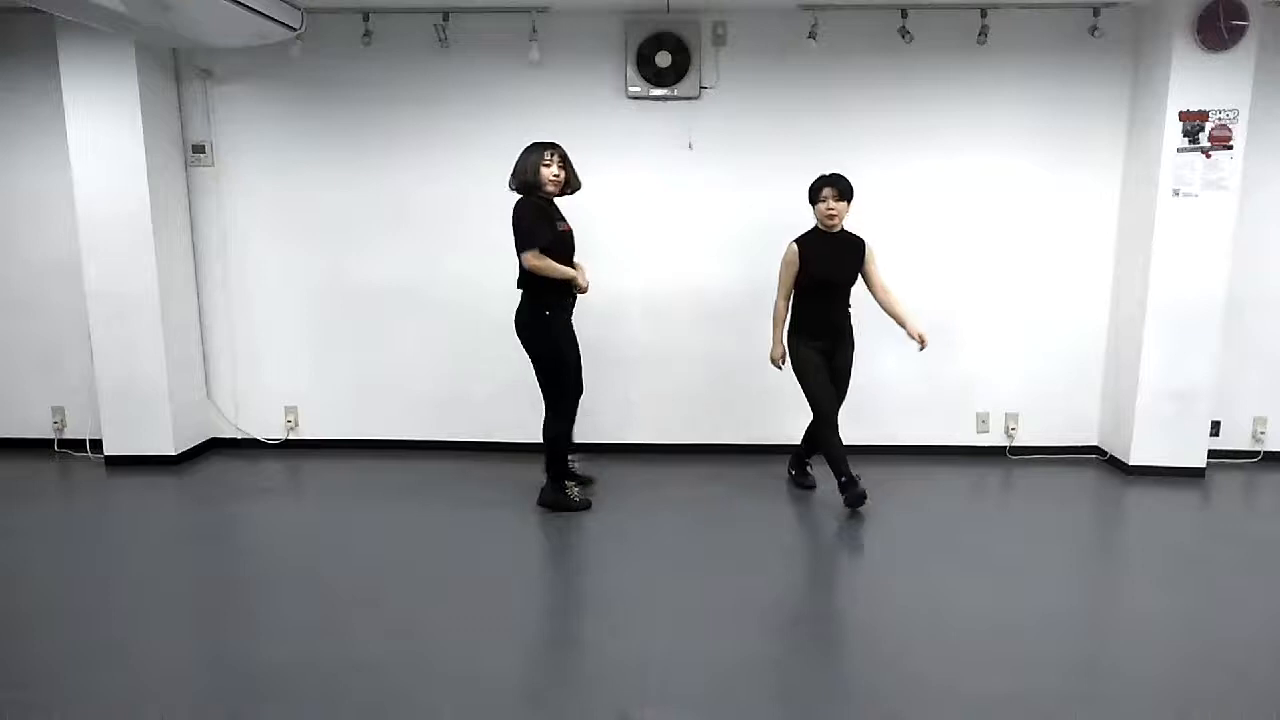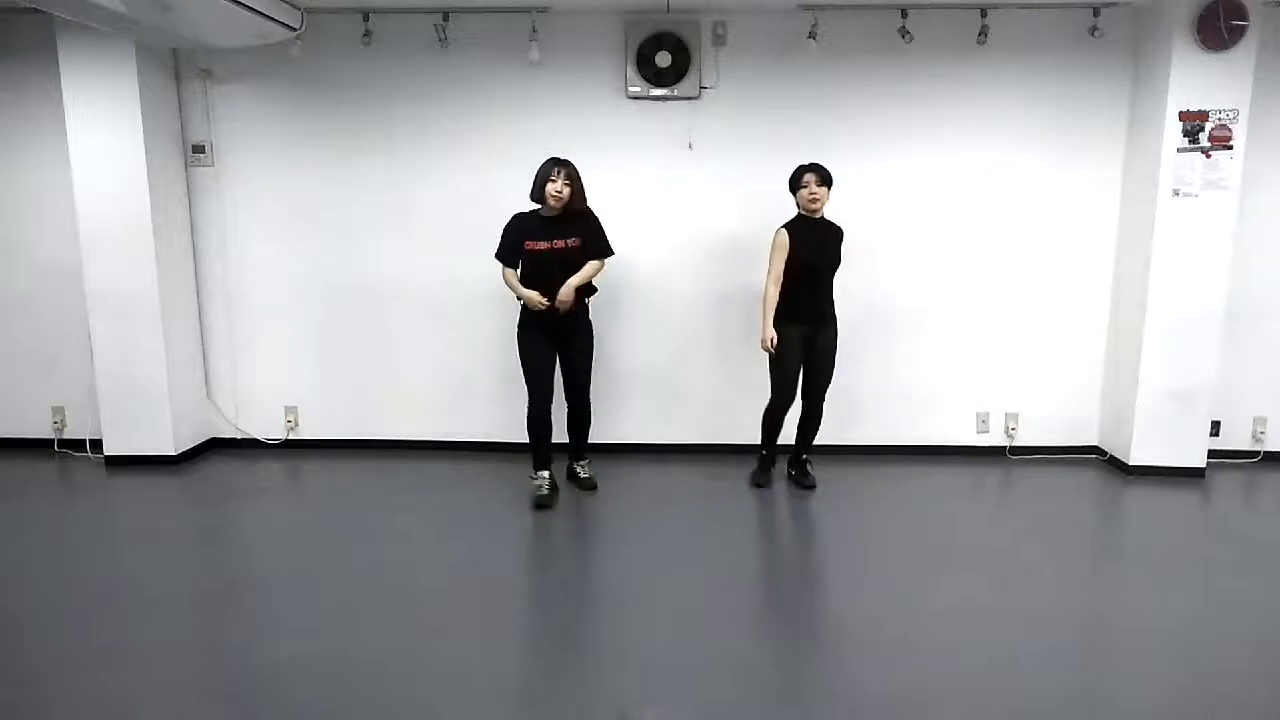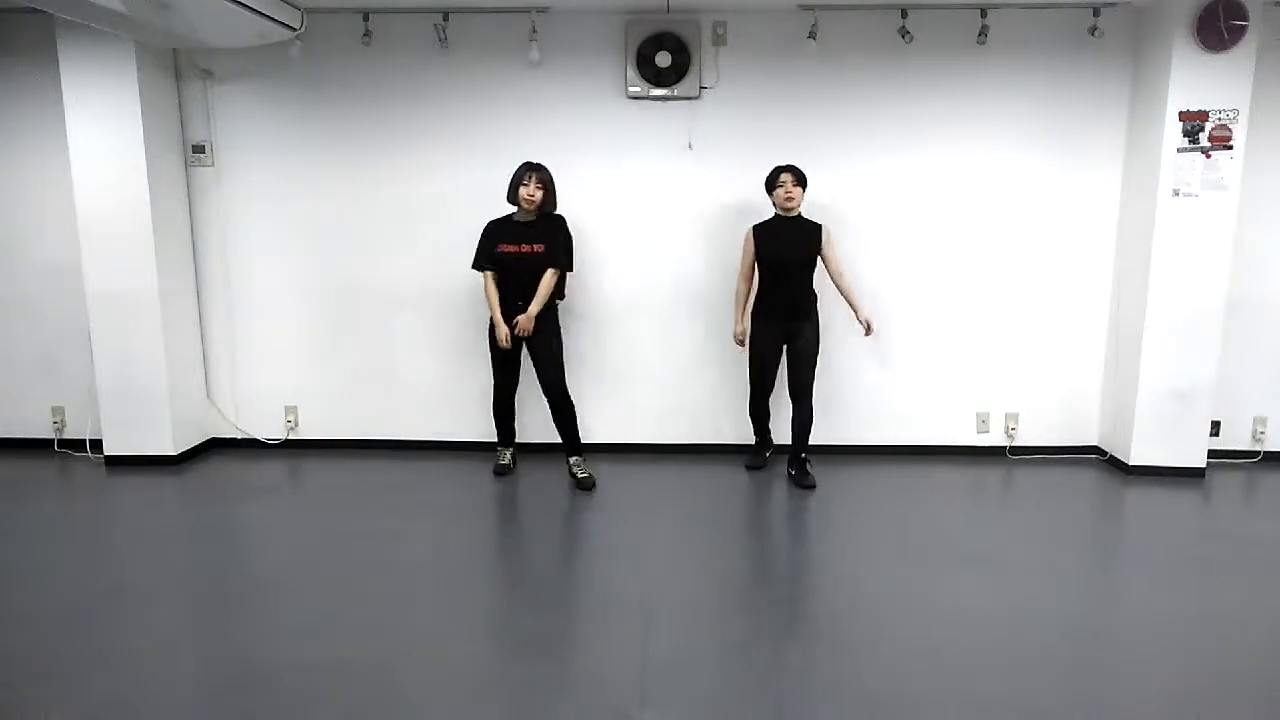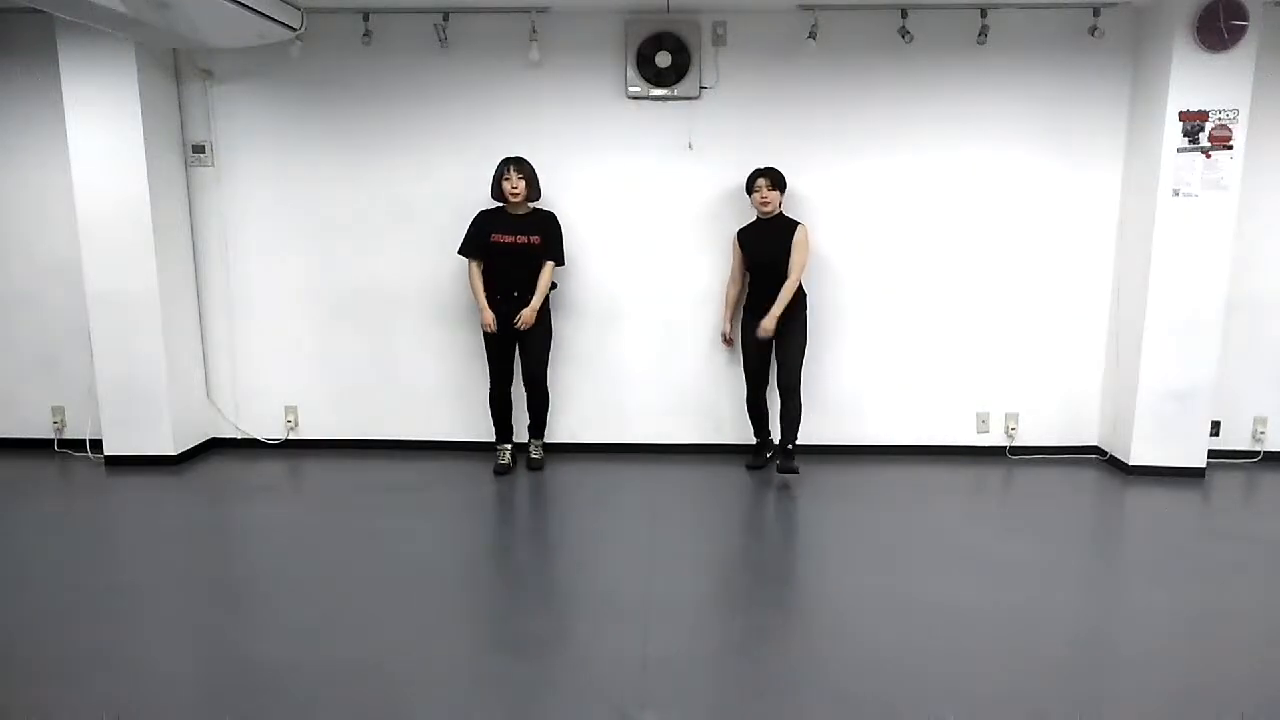
dt=0.4s
person 1, frame 1
left shoulder: (548, 207)
right shoulder: (528, 208)
right elbow: (531, 260)
left wrist: (576, 268)
right wrist: (573, 276)
left hip: (554, 314)
right hip: (541, 316)
left knee: (571, 390)
right knee: (559, 398)
left ankle: (563, 462)
right ankle: (556, 487)
person 1, frame 2
left shoulder: (583, 219)
right shoulder: (521, 224)
left elbow: (597, 260)
right elbow: (508, 269)
left wrist: (571, 284)
right wrist: (523, 292)
left hip: (575, 318)
right hip: (534, 323)
left knee: (578, 396)
right knee: (540, 398)
left ankle: (578, 463)
right ankle: (542, 475)
person 1, frame 3
left shoulder: (555, 226)
right shoulder: (495, 229)
left elbow: (553, 273)
right elbow: (489, 277)
left wrist: (531, 314)
right wrist: (498, 321)
left hip: (542, 317)
right hip: (505, 320)
left knee: (555, 387)
right knee: (504, 389)
left ankle: (575, 459)
right ankle: (506, 449)
person 1, frame 4
left shoulder: (546, 221)
right shoulder: (486, 220)
left elbow: (549, 266)
right elbow: (474, 266)
left wrist: (533, 307)
right wrist: (483, 308)
left hip: (533, 310)
right hip: (497, 310)
left knee: (536, 379)
right knee: (500, 381)
left ankle: (536, 442)
right ankle: (504, 446)
person 2, frame 1
left shoulder: (858, 247)
right shoulder: (799, 247)
left elbow: (880, 292)
right elbow: (783, 298)
left wrist: (908, 326)
right wrist: (777, 341)
left hip: (841, 340)
right hip: (805, 342)
left knee: (829, 412)
right knee: (826, 411)
left ankle: (799, 462)
right ankle: (847, 482)
person 2, frame 2
left shoulder: (835, 233)
right shoulder: (787, 233)
right elbow: (774, 282)
right wrist: (768, 326)
left hip: (825, 326)
right hip: (790, 326)
left knee: (815, 399)
right knee: (783, 396)
left ankle: (799, 462)
right ankle: (765, 458)
person 2, frame 3
left shoulder: (817, 232)
right shoulder: (758, 233)
left elbow: (837, 274)
right elbow: (745, 279)
left wrist: (858, 310)
right wrist: (739, 320)
left hip: (804, 322)
right hip: (765, 321)
left knee: (802, 393)
right knee: (760, 389)
left ankle: (798, 461)
right ankle: (762, 443)
person 2, frame 4
left shoulder: (796, 230)
right shoulder: (743, 235)
left elbow: (794, 278)
right elbow: (736, 281)
left wrist: (773, 317)
right wrist: (727, 321)
left hip: (789, 318)
right hip: (753, 318)
left knee: (789, 384)
right knee: (755, 386)
left ankle: (787, 451)
right ankle: (763, 443)
